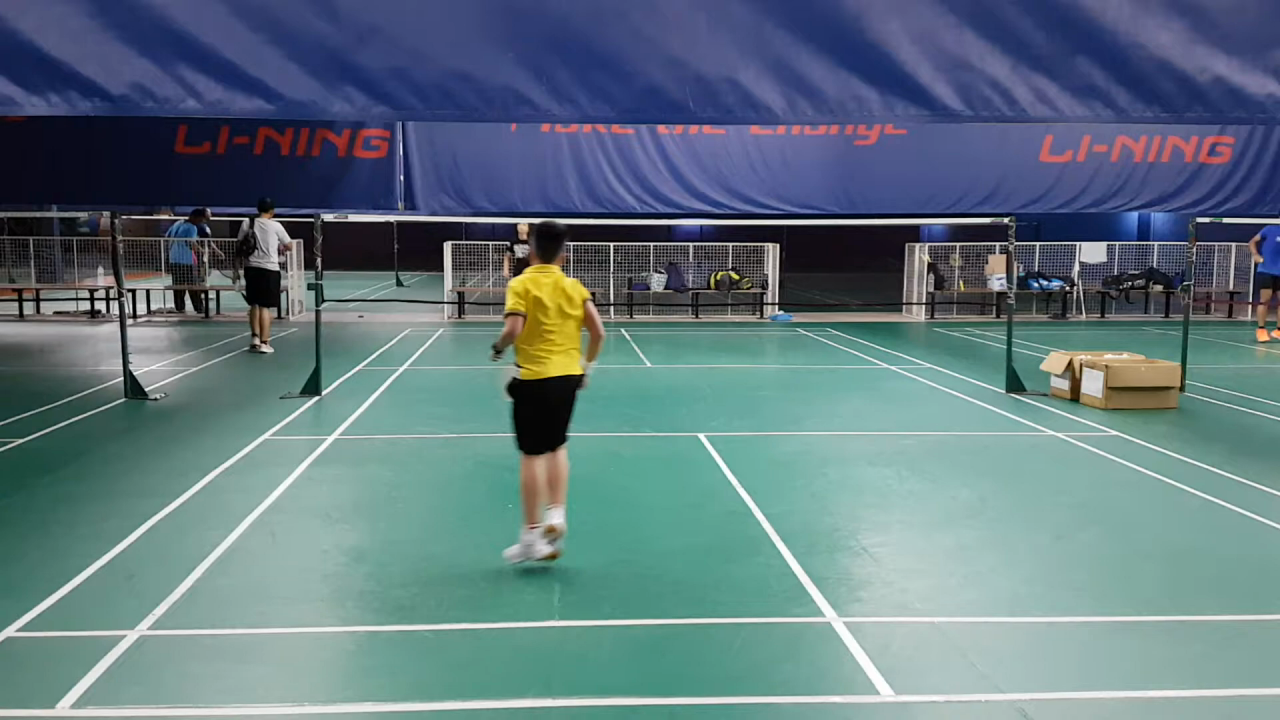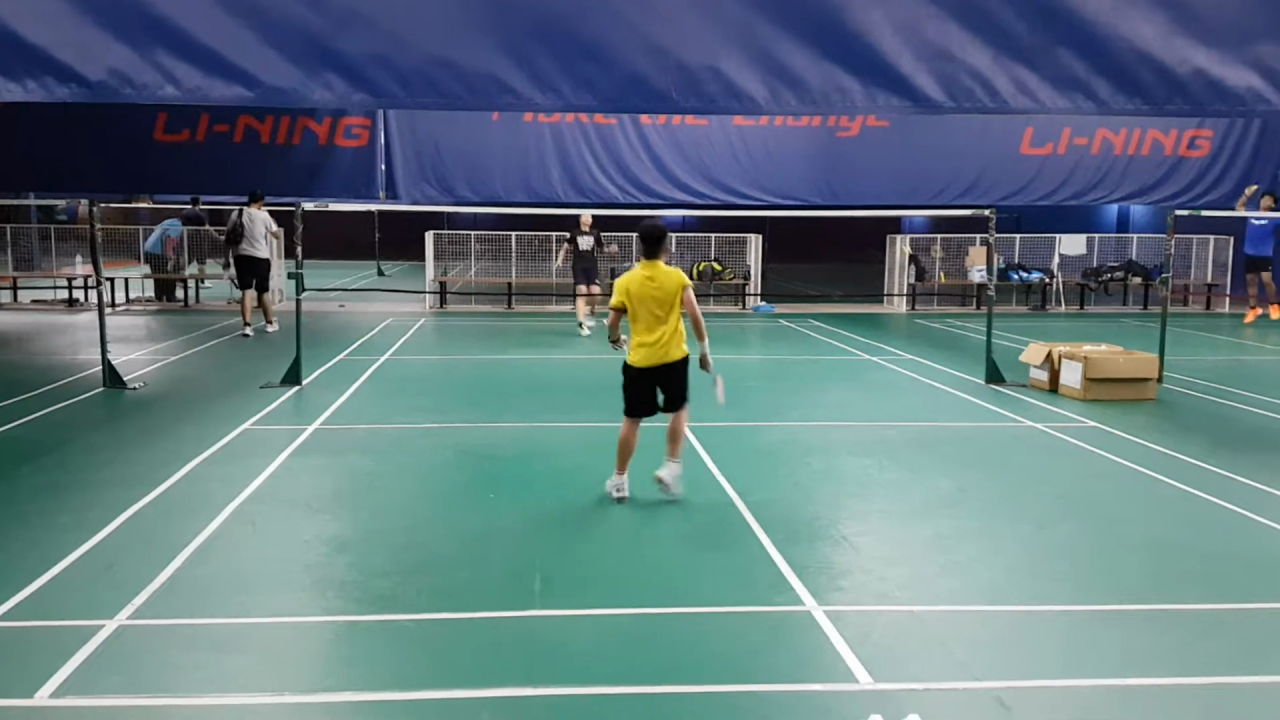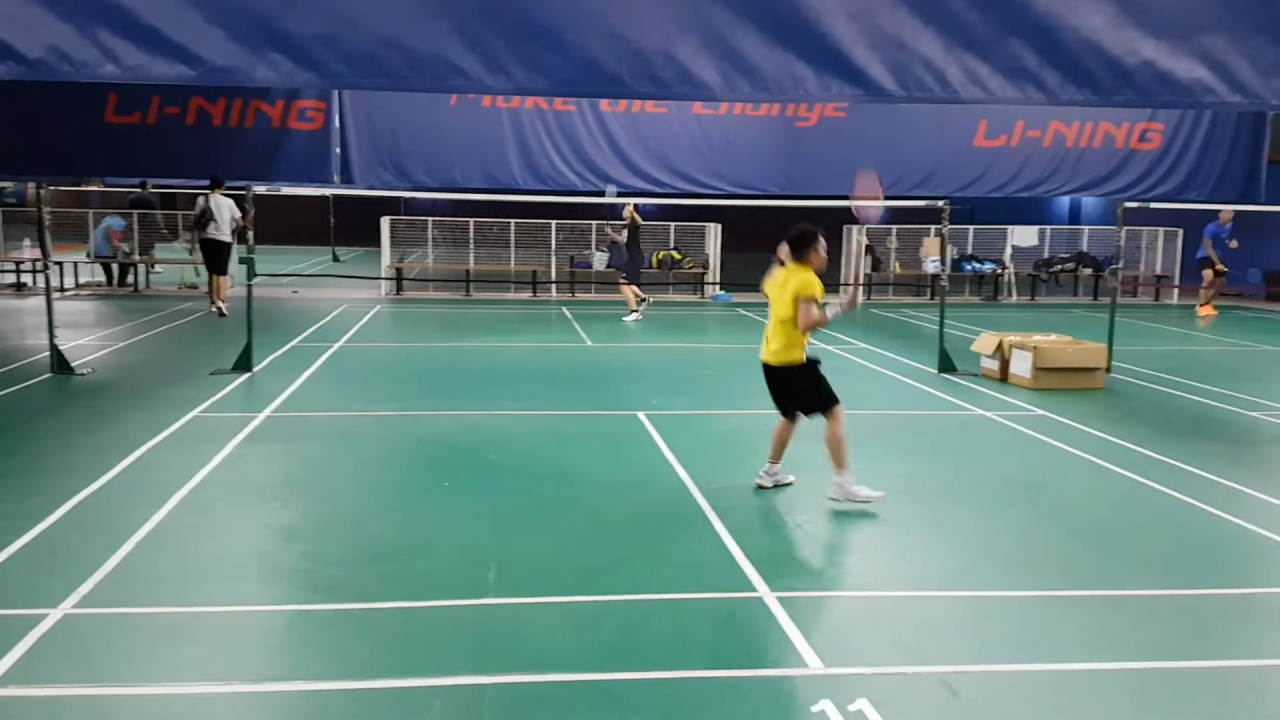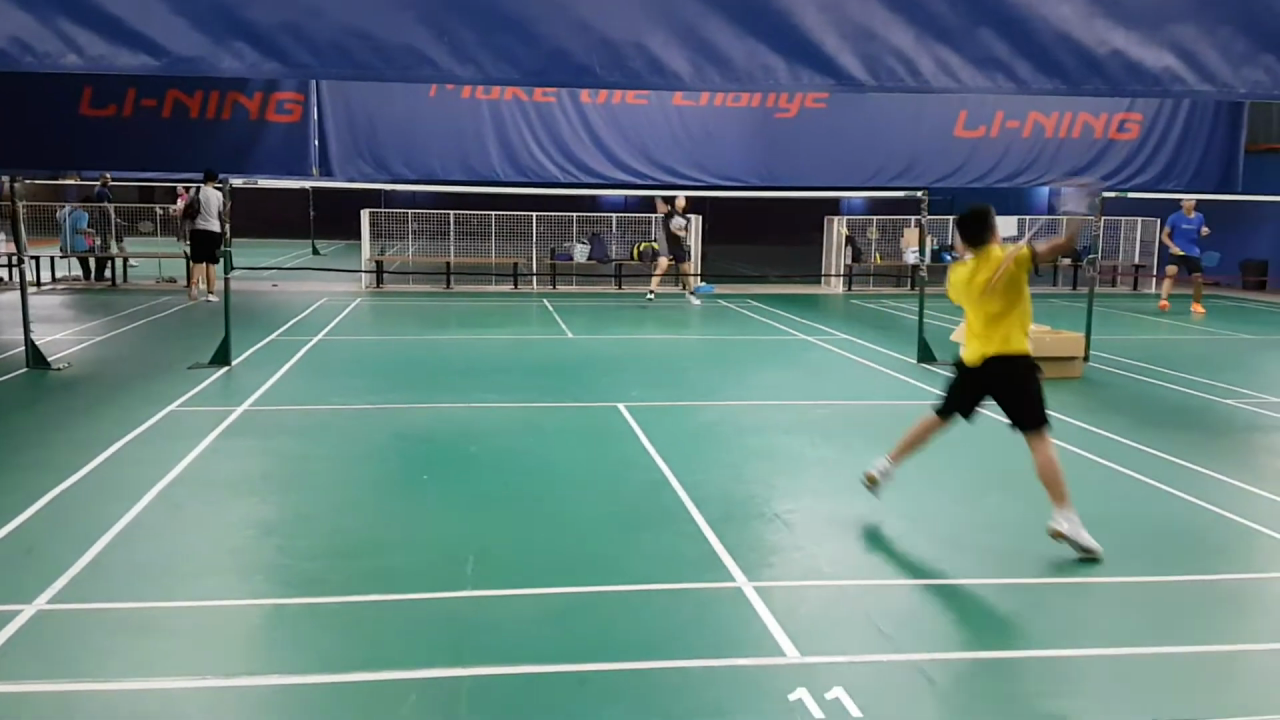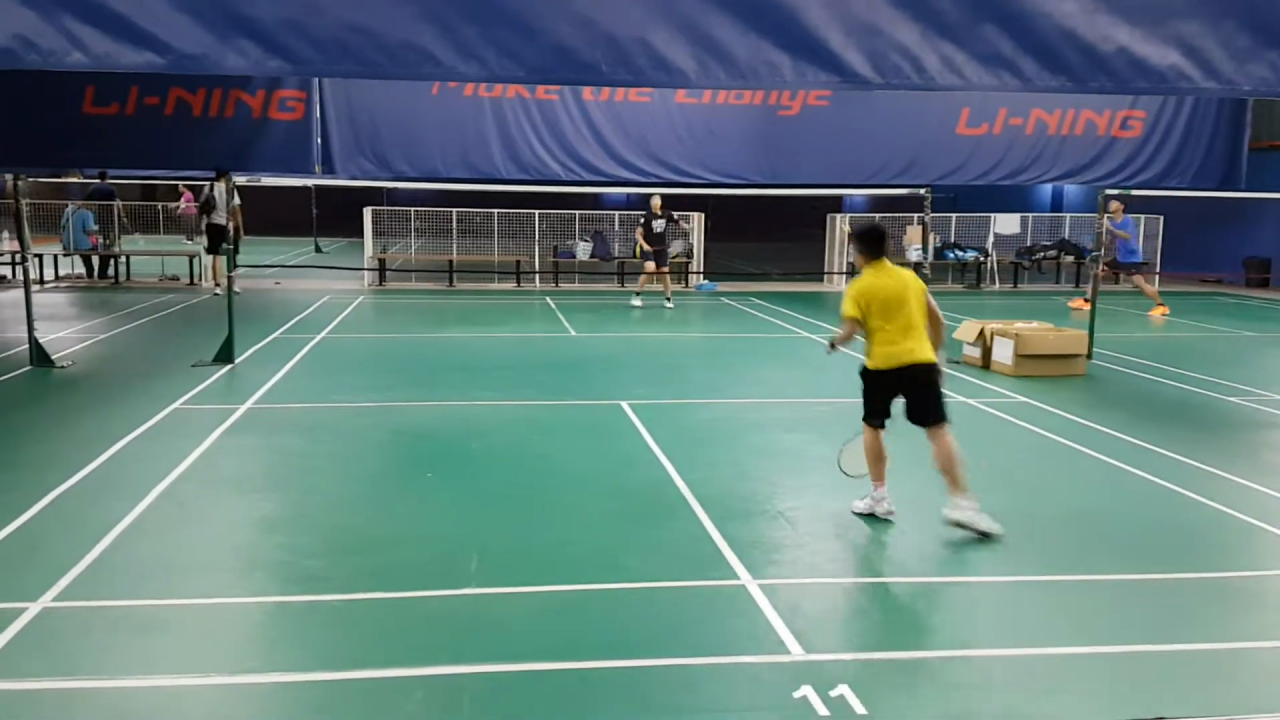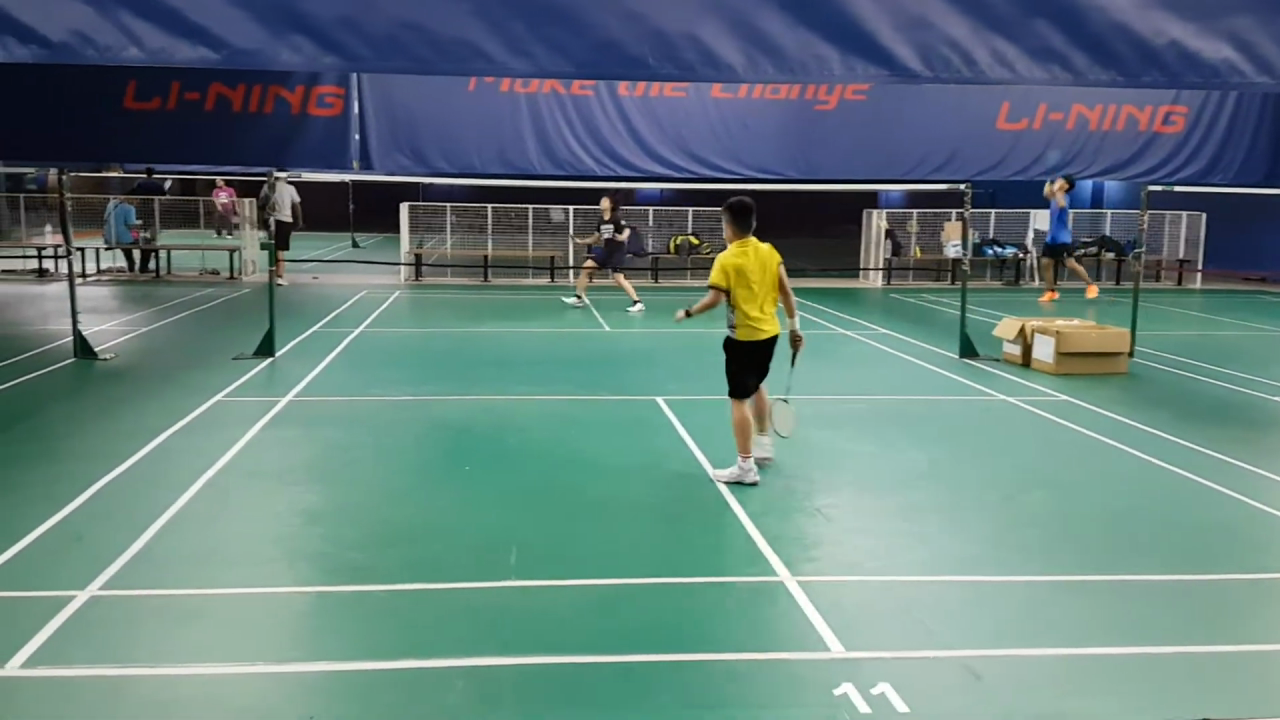
dt=0.7s
person 1, frame 1
left shoulder: (521, 285)
right shoulder: (574, 287)
left elbow: (513, 330)
right elbow: (598, 333)
left wrist: (498, 348)
right wrist: (586, 367)
left hip: (534, 380)
right hip: (567, 377)
left knee: (532, 455)
right knee: (556, 448)
left ankle: (531, 537)
right ankle: (556, 516)
person 1, frame 2
left shoulder: (625, 282)
right shoulder: (677, 278)
left elbow: (613, 323)
right elbow: (695, 315)
left wrist: (614, 338)
right wrist: (704, 350)
left hip: (639, 361)
right hip: (672, 358)
left knee: (632, 420)
right knee: (679, 411)
left ankle: (619, 481)
right ankle: (671, 468)
person 1, frame 3
left shoulder: (780, 275)
right shoulder: (808, 281)
left elbow: (766, 288)
right elbow: (807, 323)
left wrist: (780, 261)
right wrist: (837, 310)
left hip: (772, 359)
right hip: (791, 361)
left knee: (792, 416)
right knee: (835, 414)
left ankle: (770, 472)
right ankle: (842, 483)
person 1, frame 4
left shoulder: (958, 274)
right shoulder: (1011, 260)
right elbow: (1063, 245)
right wrist: (1076, 220)
left hip: (973, 360)
right hip: (1011, 360)
left knee: (938, 419)
right knee: (1039, 439)
left ankle: (882, 469)
right ankle: (1065, 519)
person 1, frame 5
left shoulder: (858, 288)
right shoulder: (911, 277)
left elbow: (849, 333)
right elbow: (936, 320)
left wrist: (833, 343)
right wrist: (933, 357)
left hip: (885, 368)
right hip: (921, 363)
left knee: (872, 427)
right knee: (938, 432)
left ankle: (879, 497)
right ankle: (962, 504)
person 1, frame 6
left shoulder: (726, 258)
right shoulder: (769, 252)
left elbow: (714, 299)
right elbow: (787, 292)
left wrist: (688, 311)
right wrist: (794, 327)
left hip: (744, 337)
right hip: (770, 333)
left knee: (739, 399)
right knee: (756, 388)
left ankle: (746, 466)
right ankle: (762, 445)
